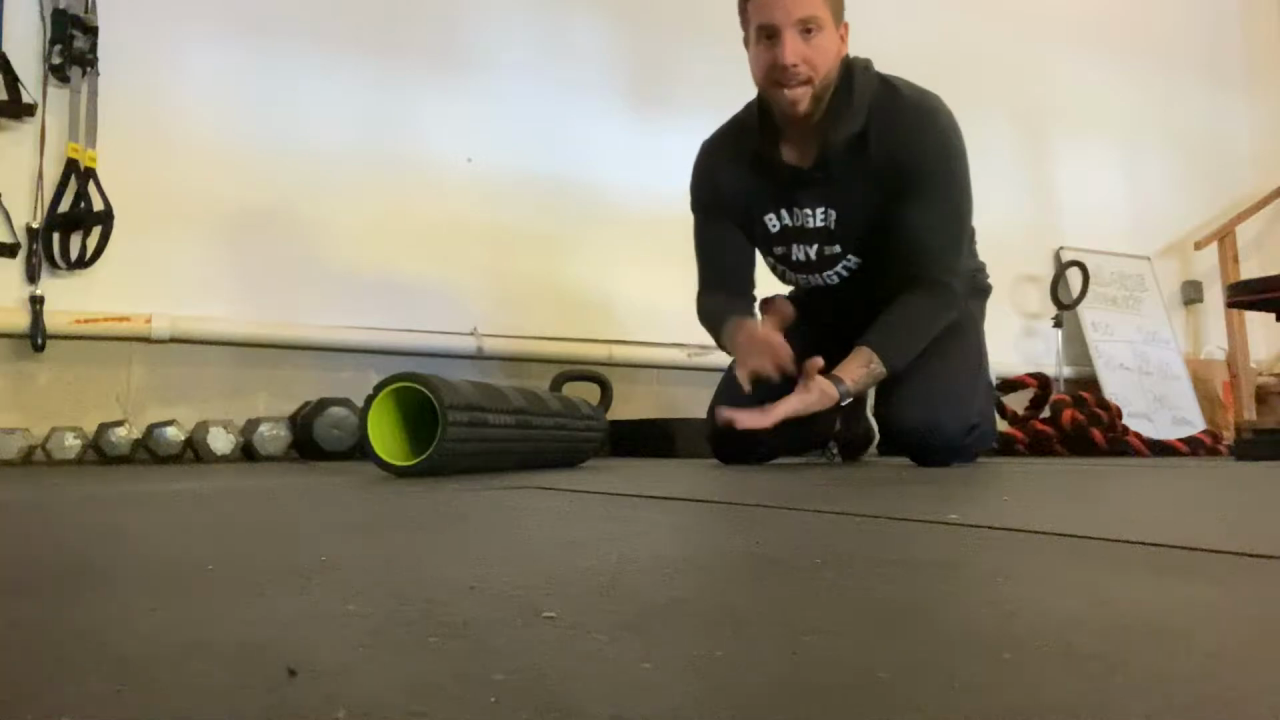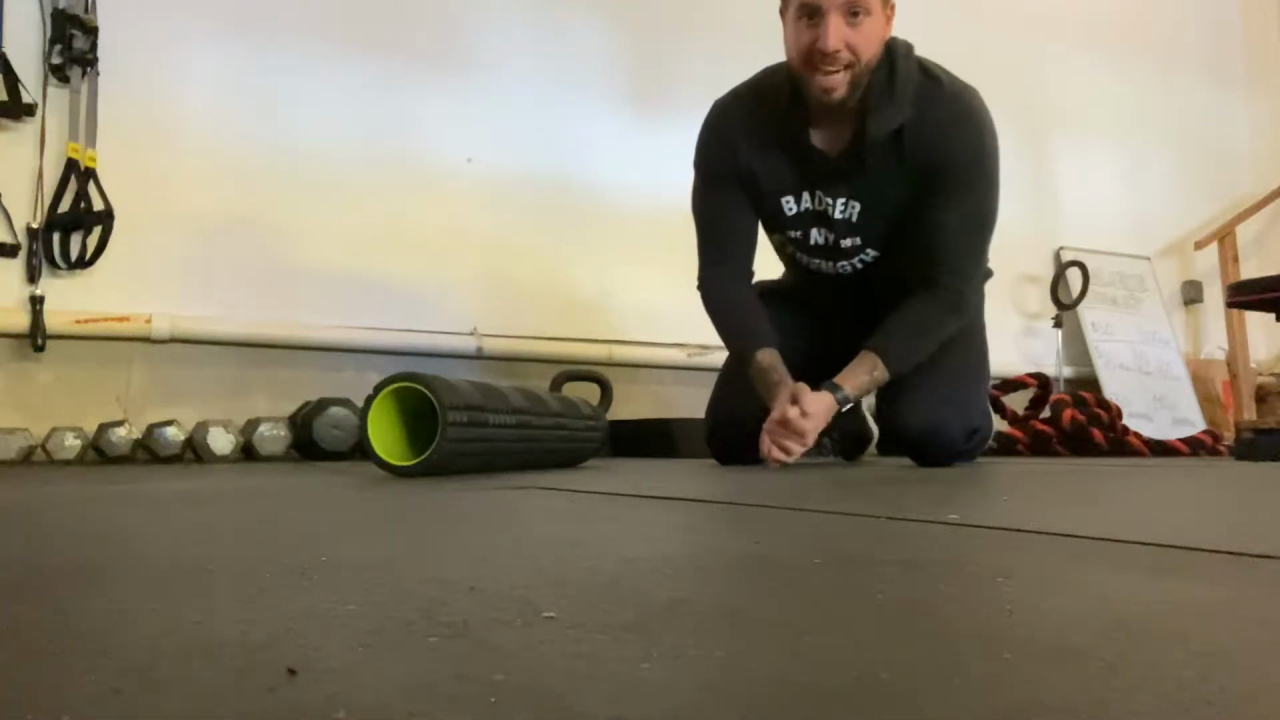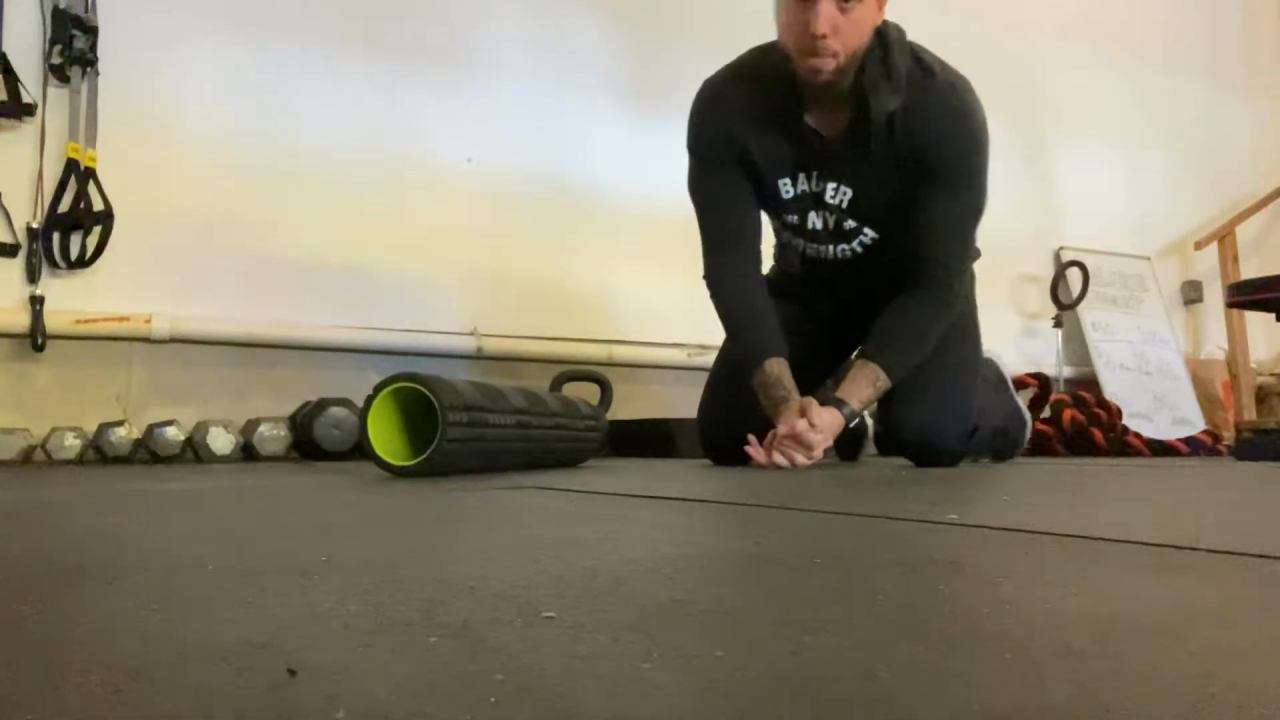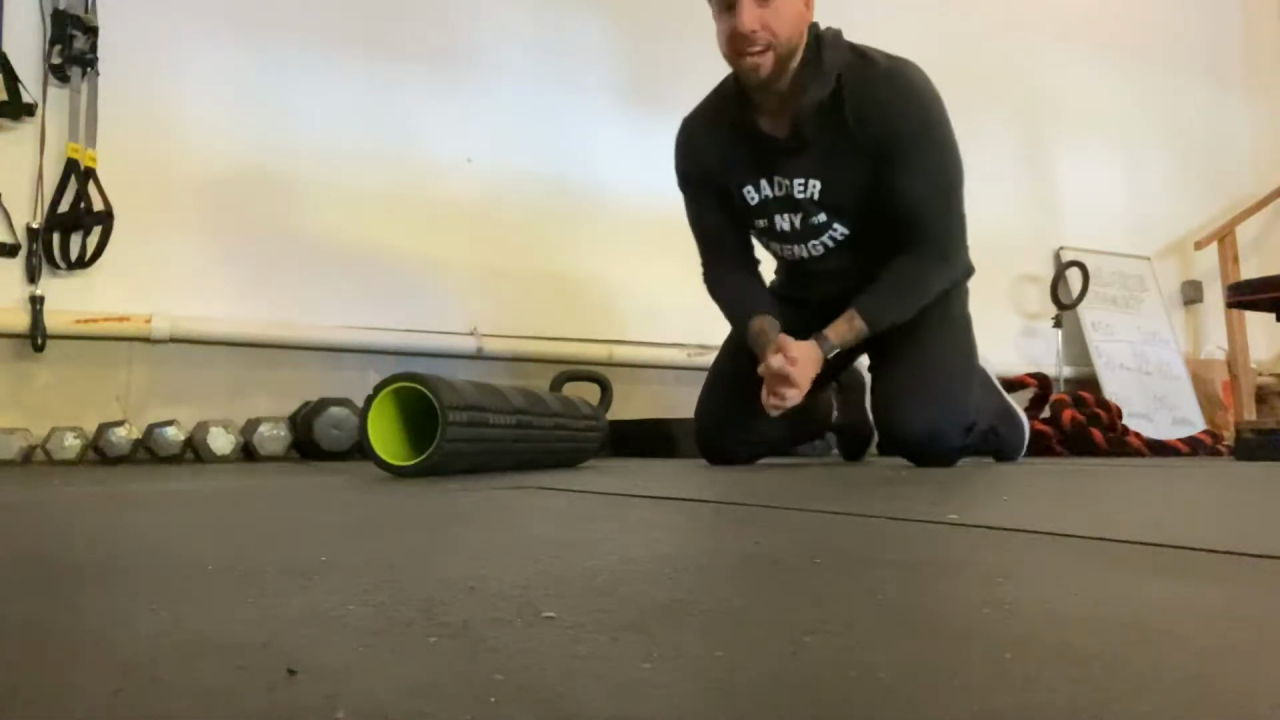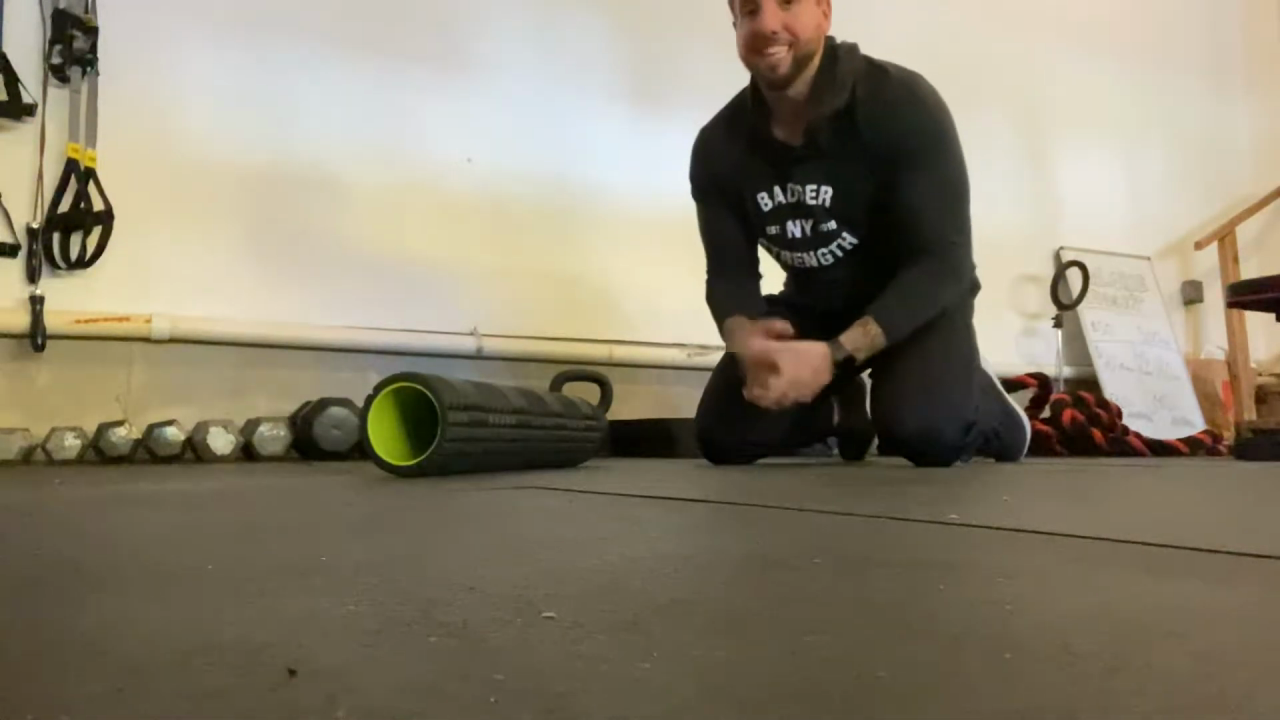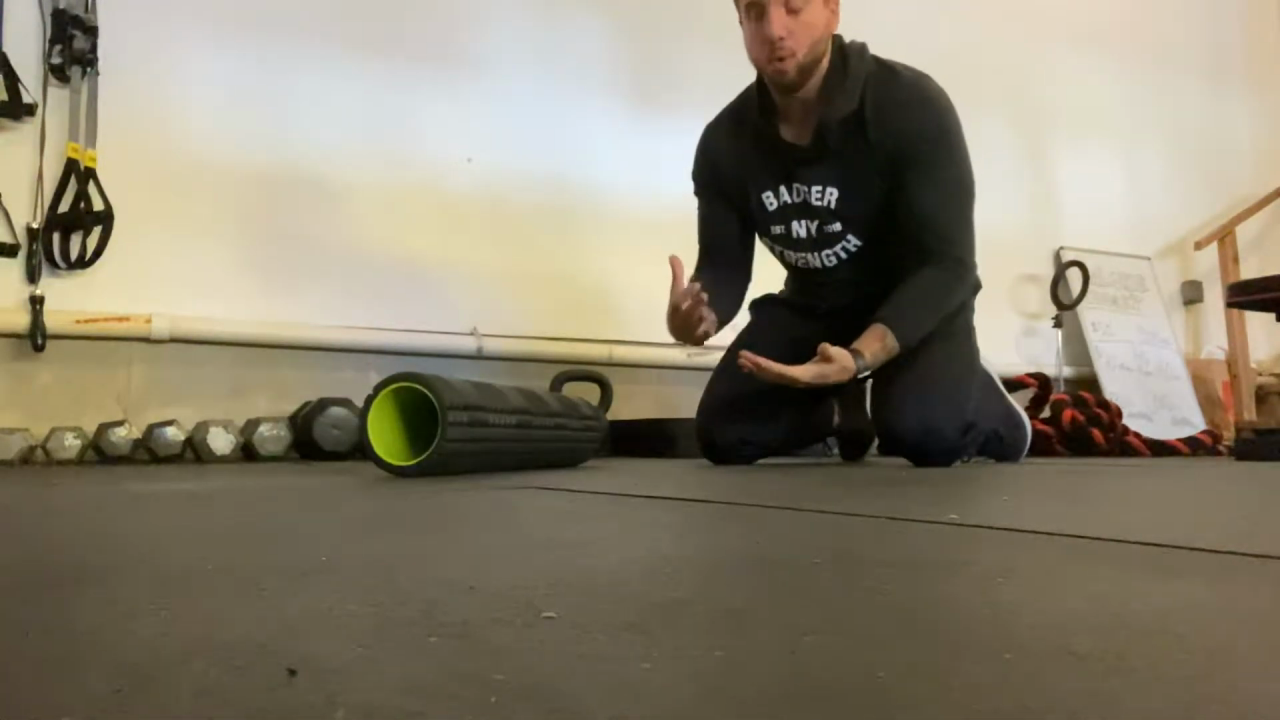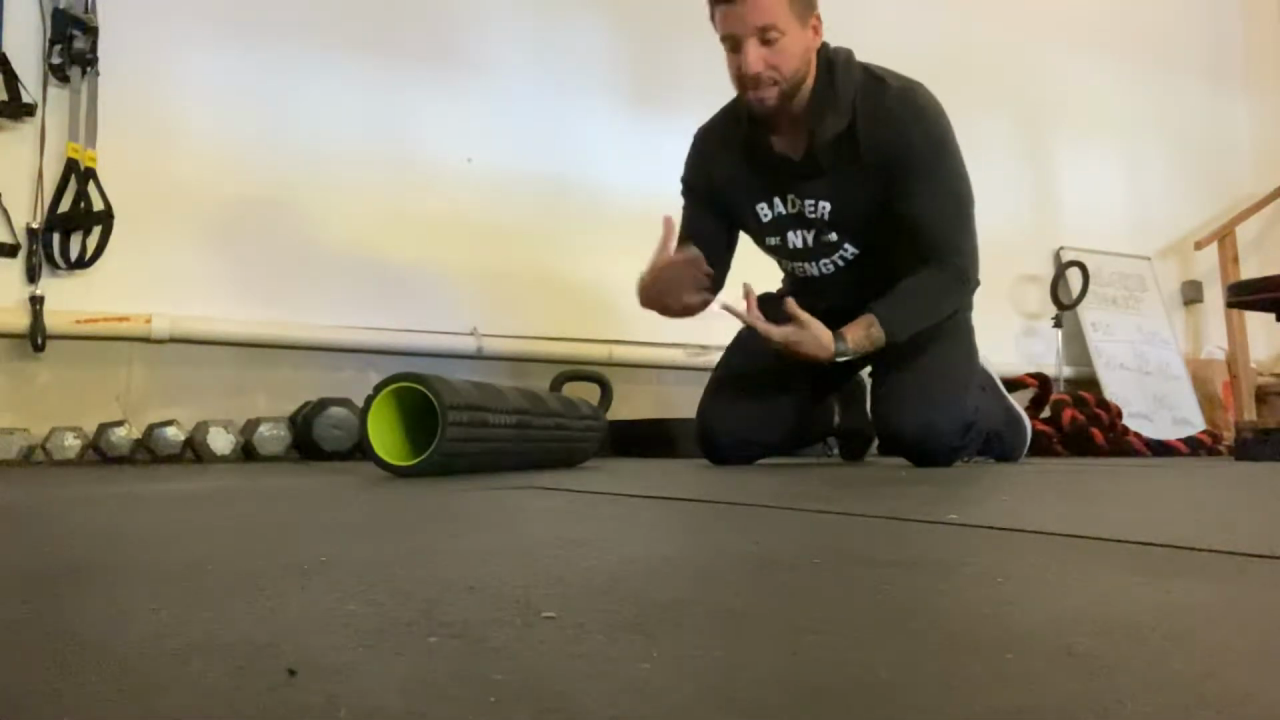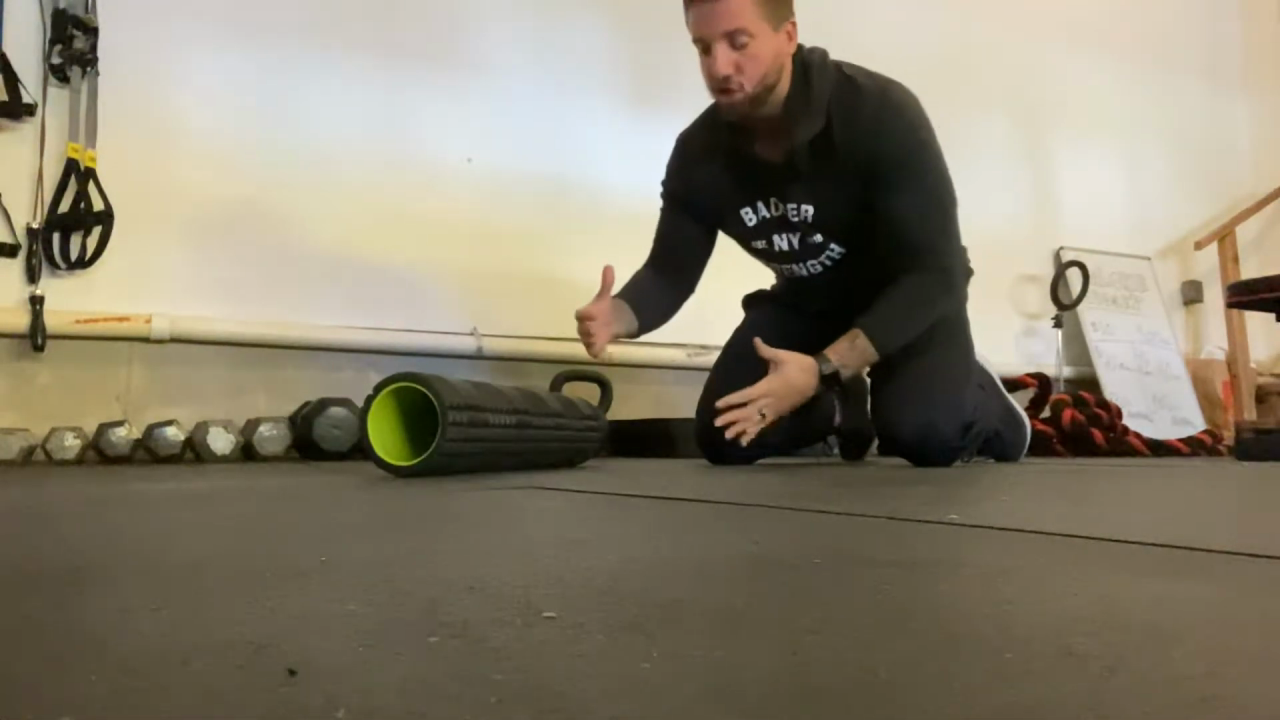
dt=0.5s
person 1, frame 1
left shoulder: (917, 123)
right shoulder: (723, 159)
left elbow: (935, 287)
right elbow: (723, 291)
left wrist: (836, 385)
right wrist: (739, 332)
left hip: (934, 302)
right hip: (821, 308)
left knee: (932, 430)
right knee: (733, 435)
left ankle: (973, 402)
right ankle: (847, 416)
person 1, frame 2
left shoulder: (952, 116)
right shoulder: (735, 123)
left elbow: (948, 288)
right elbow: (723, 275)
left wrist: (834, 395)
right wrist: (781, 391)
left hip: (926, 298)
right hip: (810, 293)
left knee: (933, 432)
right knee: (733, 436)
right ankle: (846, 419)
person 1, frame 3
left shoulder: (941, 104)
right shoulder: (724, 106)
left elbow: (934, 284)
right elbow: (732, 266)
left wrist: (839, 412)
right wrist: (785, 404)
left hip: (918, 285)
right hip: (805, 281)
left knee: (930, 434)
right knee: (727, 437)
left ankle: (985, 397)
right ankle: (825, 393)
person 1, frame 4
left shoulder: (892, 91)
right shoulder: (703, 136)
left elbow: (937, 249)
right elbow: (729, 269)
left wrist: (823, 348)
right wrist: (772, 347)
left hip: (915, 286)
right hip: (805, 293)
left knee: (925, 432)
right knee: (722, 437)
left ankle: (978, 403)
right ankle: (838, 402)
person 1, frame 5
left shoulder: (903, 104)
right shoulder: (719, 146)
left elbow: (944, 263)
right elbow: (729, 275)
left wrist: (836, 354)
right wrist: (741, 337)
left hip: (919, 302)
right hip: (814, 304)
left knee: (925, 431)
right knee: (723, 434)
left ankle: (984, 407)
right ankle: (842, 407)
person 1, frame 6
left shoulder: (910, 104)
right shoulder: (725, 142)
left elbow: (948, 265)
right elbow: (724, 268)
left wrist: (859, 359)
right wrist: (698, 316)
left hip: (920, 301)
right hip: (812, 304)
left knee: (924, 432)
right knee: (723, 434)
left ankle: (986, 409)
right ankle: (842, 410)
person 1, frame 7
left shoulder: (902, 113)
right shoulder: (716, 147)
left elbow: (952, 270)
right elbow: (702, 268)
left wrist: (841, 347)
right wrist: (662, 291)
left hip: (920, 300)
right hip: (810, 303)
left knee: (927, 432)
right knee: (724, 435)
left ankle: (985, 408)
right ankle: (843, 409)
person 1, frame 8
left shoulder: (880, 113)
right shoulder: (699, 152)
left elbow: (936, 272)
right elbow: (670, 273)
left wrist: (823, 370)
right wrist: (615, 317)
left hip: (911, 296)
right hip: (806, 299)
left knee: (926, 433)
right knee: (723, 436)
left ankle: (980, 404)
right ankle: (843, 408)
